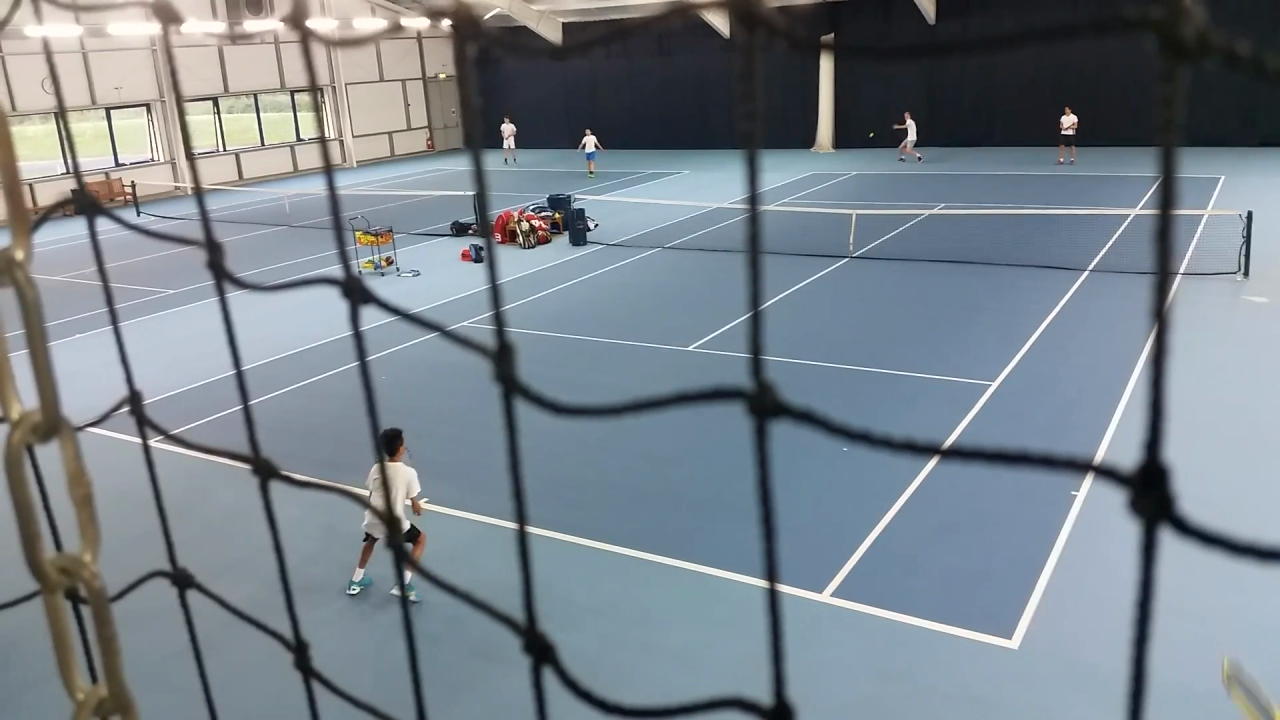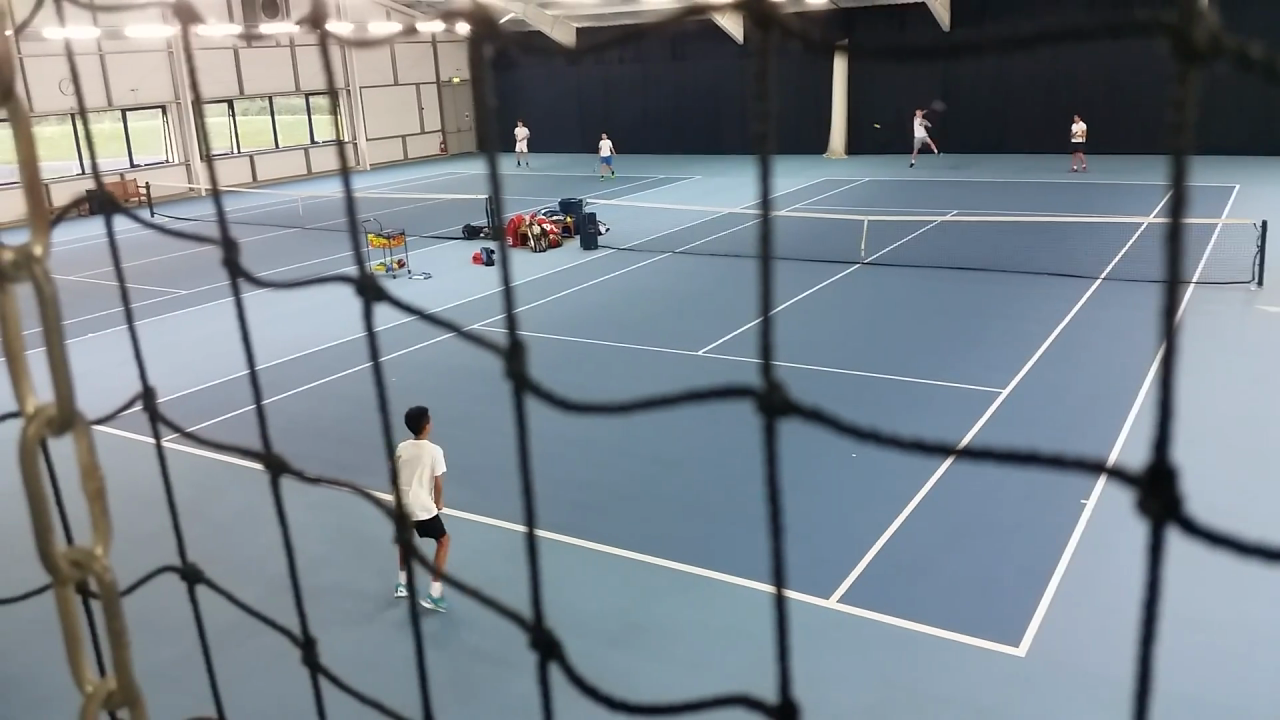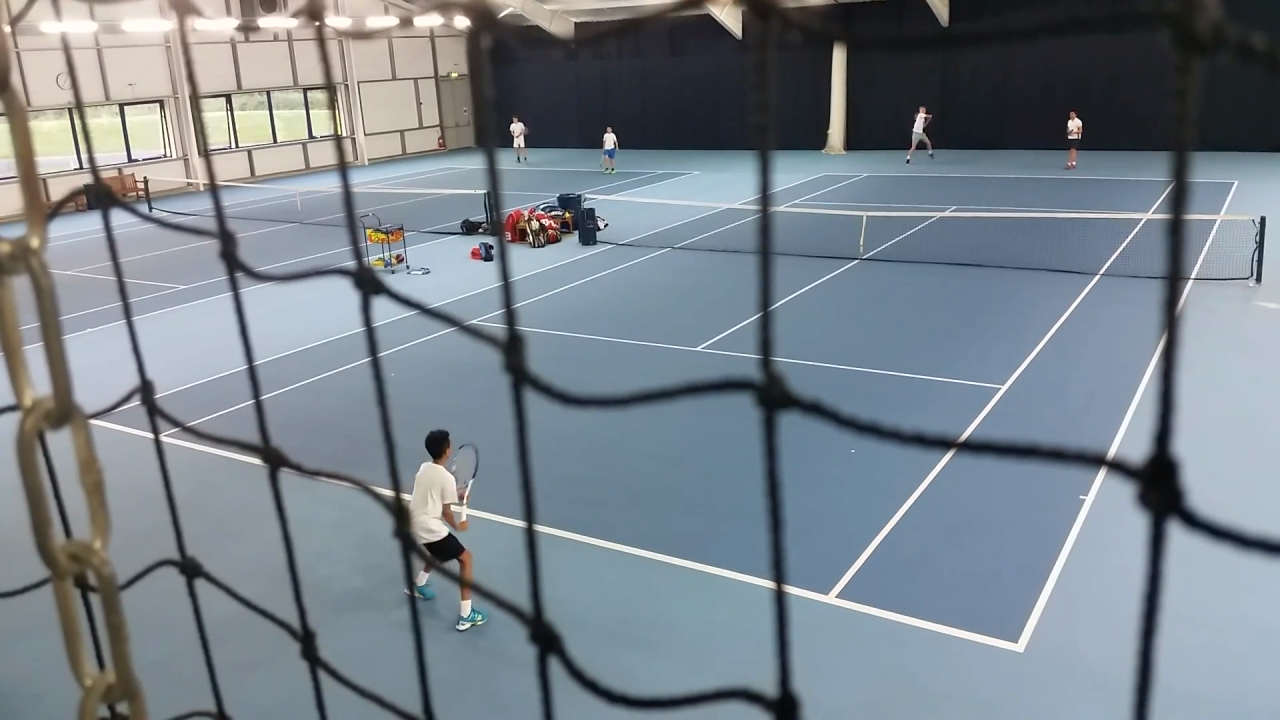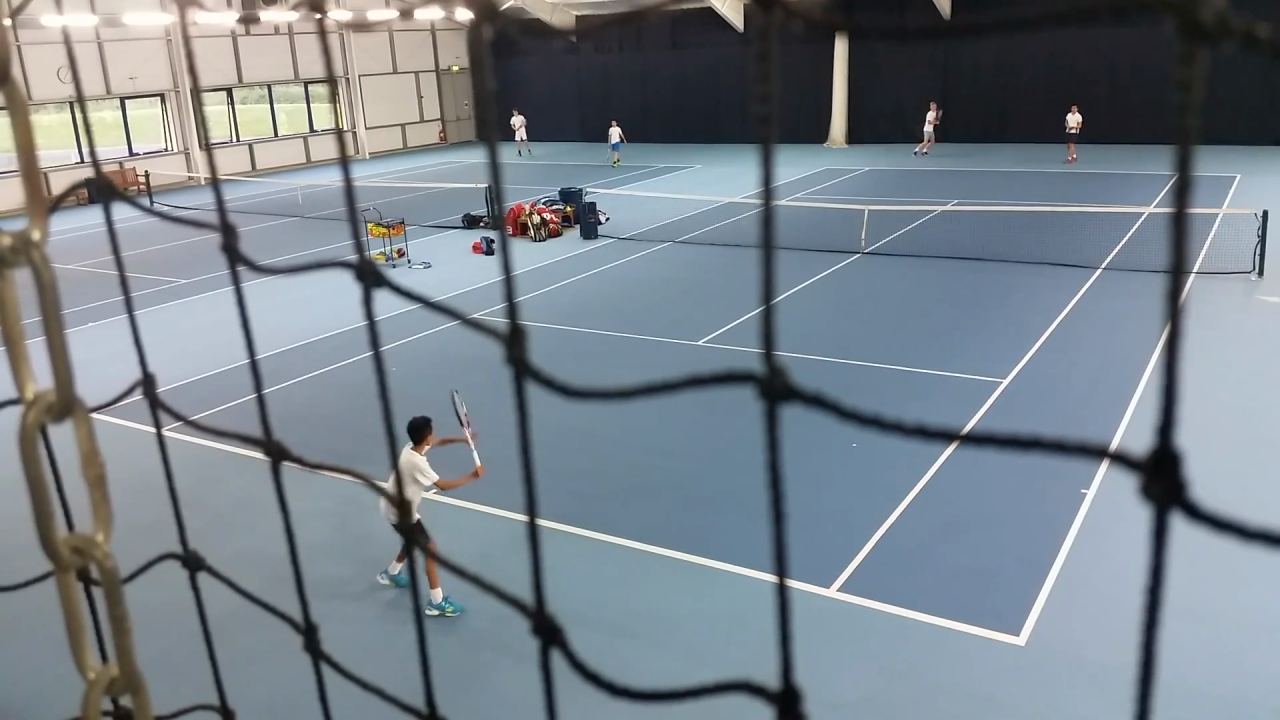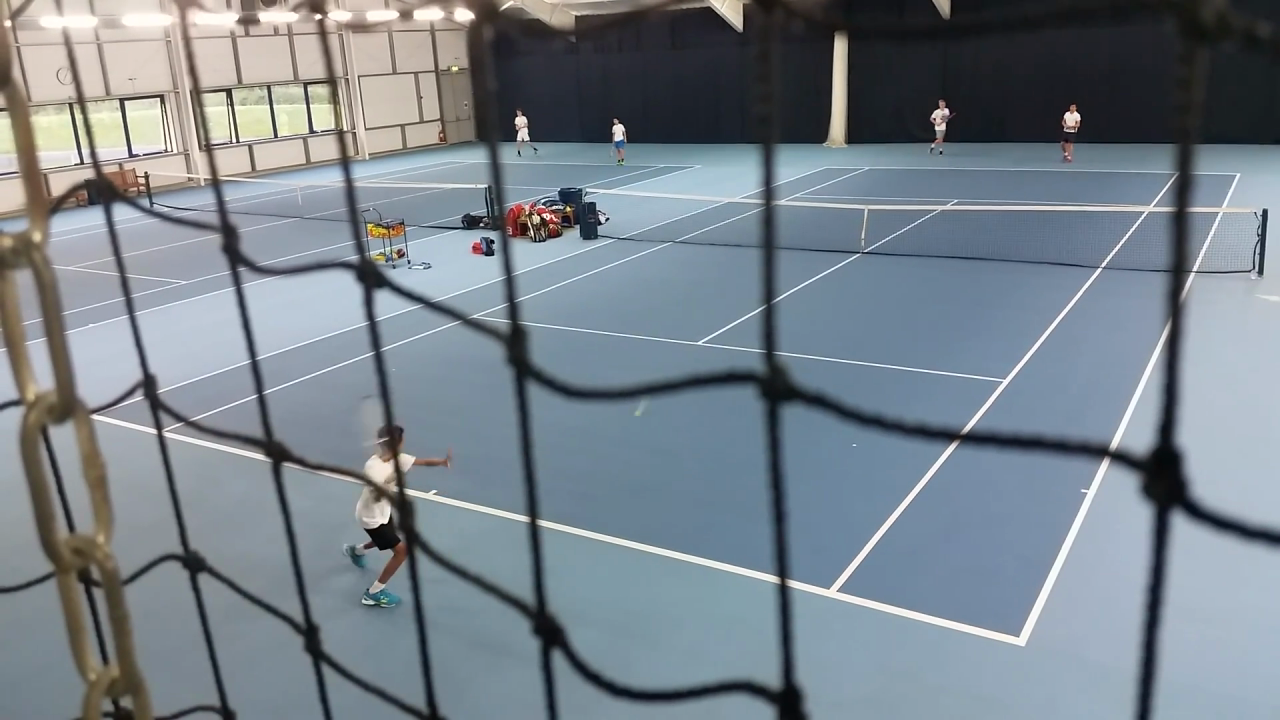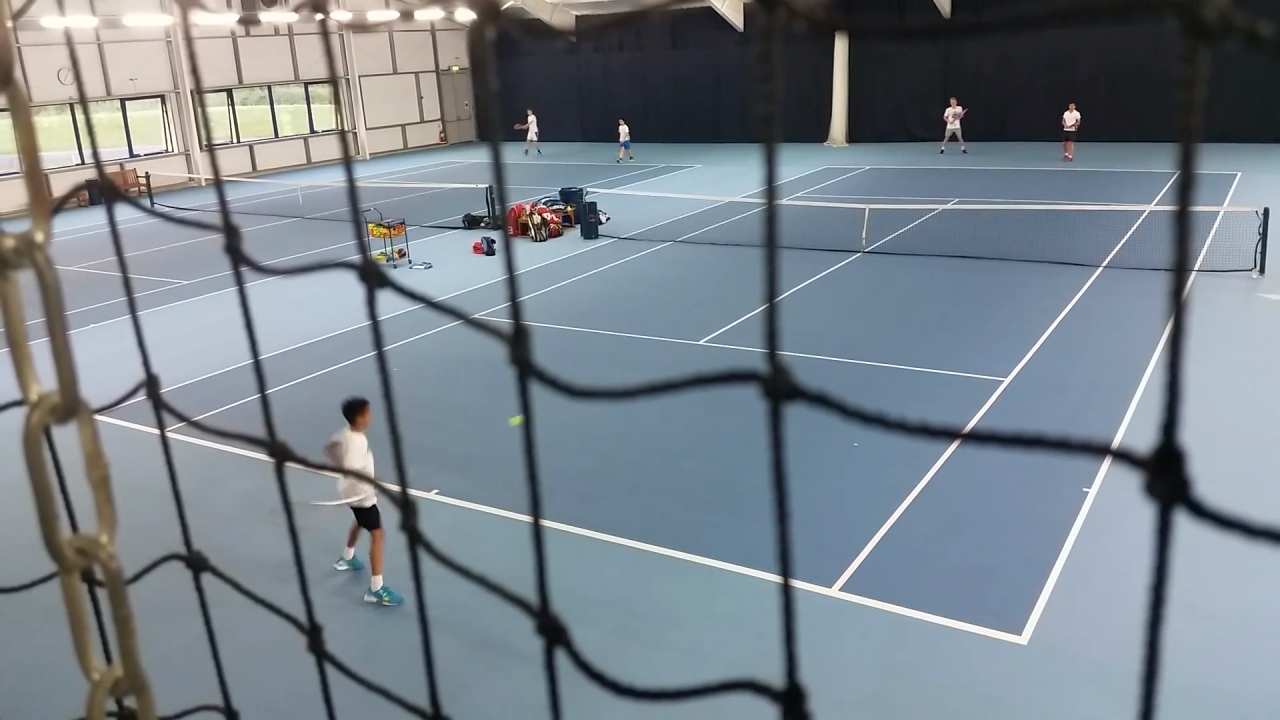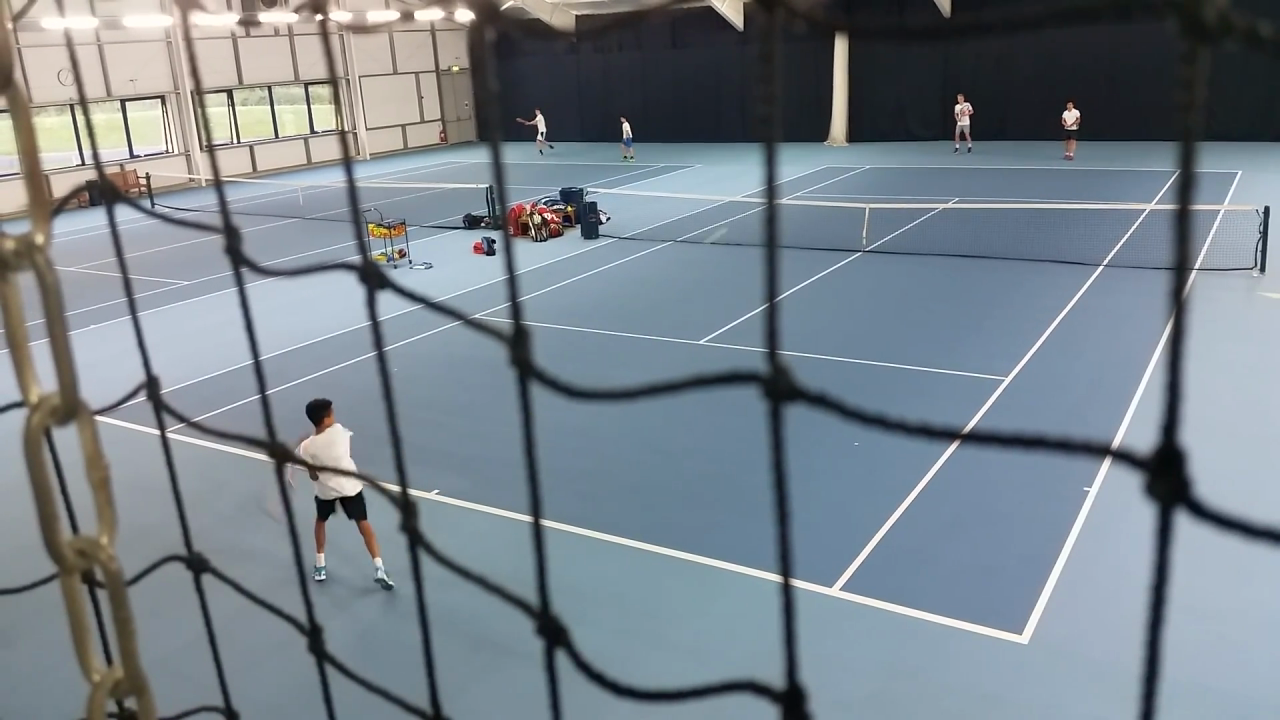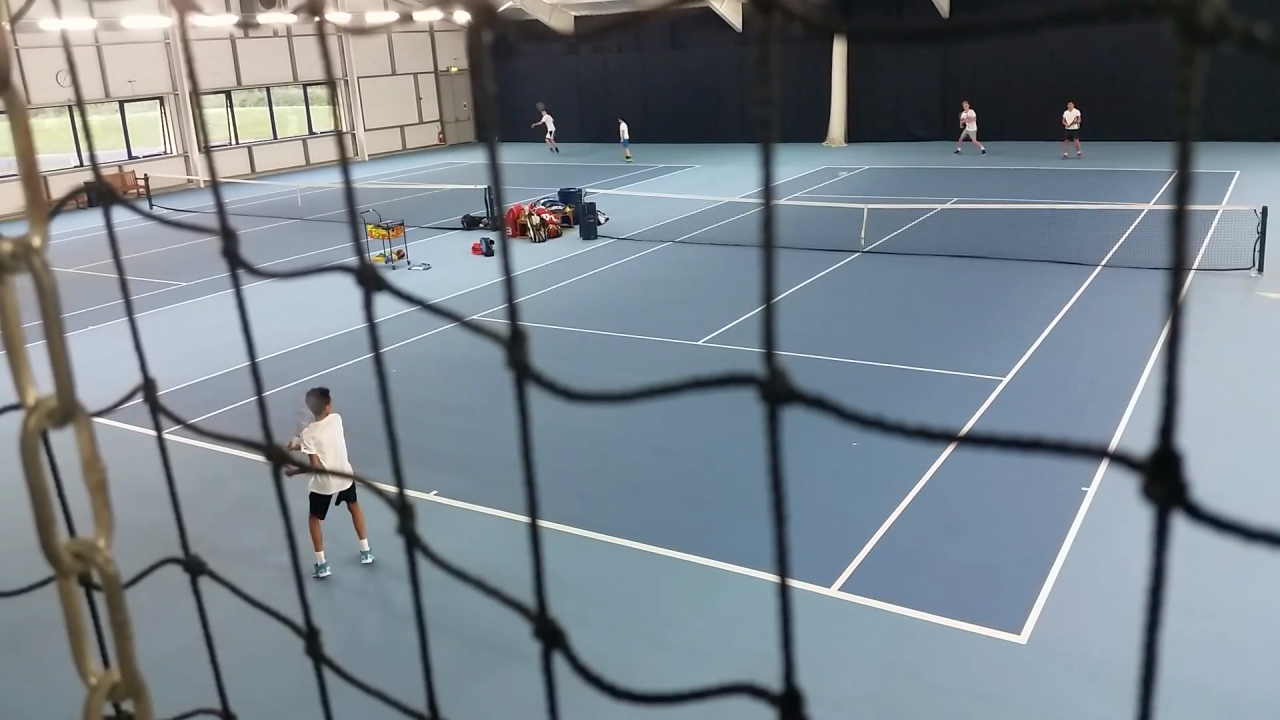
dt=0.3s
person 1, frame 1
left shoulder: (376, 469)
right shoulder: (408, 473)
left elbow: (372, 496)
right elbow: (415, 505)
right wrist: (418, 511)
left hip: (374, 519)
right hip: (395, 522)
left knee: (370, 542)
right knee: (419, 539)
left ankle: (356, 581)
right ankle: (404, 583)
person 1, frame 2
left shoulder: (401, 448)
right shoulder: (434, 451)
left elbow: (395, 478)
right elbow: (438, 483)
right wrist: (438, 502)
left hip: (402, 505)
right hip: (423, 507)
right knee: (443, 541)
left ankle: (402, 584)
right ankle: (434, 595)
person 1, frame 3
left shoulder: (424, 468)
right shoulder: (448, 479)
right elbow: (446, 514)
left wrist: (454, 497)
right wrist: (457, 525)
left hip: (413, 525)
right hip: (430, 528)
left knee: (440, 551)
right knee: (465, 559)
left ankle: (418, 584)
right ankle: (466, 614)
person 1, frame 4
left shoulder: (411, 449)
right shoulder: (418, 464)
left elbow: (437, 442)
right elbow: (442, 486)
left wrist: (462, 439)
right wrist: (472, 476)
left hip: (391, 505)
right hip: (399, 511)
left knee: (415, 537)
right knee: (430, 548)
left ankle: (392, 573)
right ankle: (437, 602)
person 1, frame 5
left shoulder: (397, 459)
right shoulder: (372, 467)
left elbow: (421, 461)
right elbow: (377, 497)
left wrist: (442, 461)
right wrist: (388, 485)
left hip: (383, 512)
right hip: (372, 517)
left knee: (384, 541)
right knee: (402, 550)
left ankle: (357, 550)
right ankle: (373, 593)
person 1, frame 6
left shoulder: (344, 435)
right shoulder: (354, 442)
left elbow: (330, 450)
right elbow: (352, 472)
left hip: (356, 492)
right hip: (359, 494)
left knee: (361, 522)
right knee: (377, 534)
left ankle: (347, 558)
right ankle: (376, 589)
person 1, frame 7
left shoulder: (306, 447)
right shoulder: (339, 430)
left elbow: (314, 476)
left hip: (326, 490)
right hip: (351, 486)
left knee: (320, 521)
right knee: (364, 526)
left ankle: (320, 566)
right ankle: (379, 568)
person 1, frame 8
left shoulder: (308, 433)
right shoulder: (336, 419)
left elbow: (315, 466)
left wrist: (294, 471)
right wrist: (299, 445)
left hip: (323, 483)
right hip: (345, 476)
left knee: (314, 519)
right knee: (354, 506)
left ankle: (321, 564)
right ankle: (365, 551)
